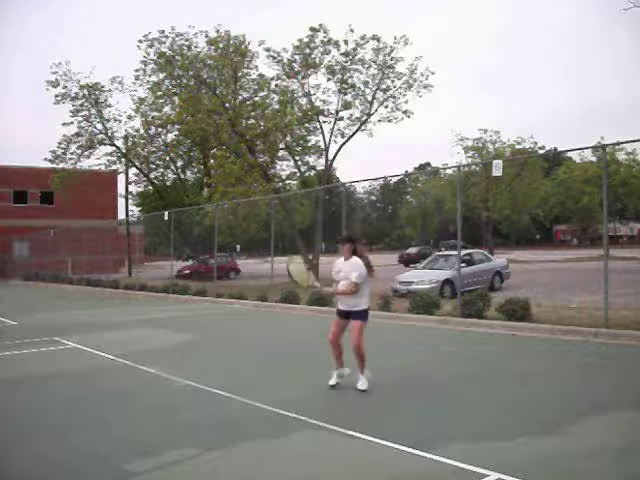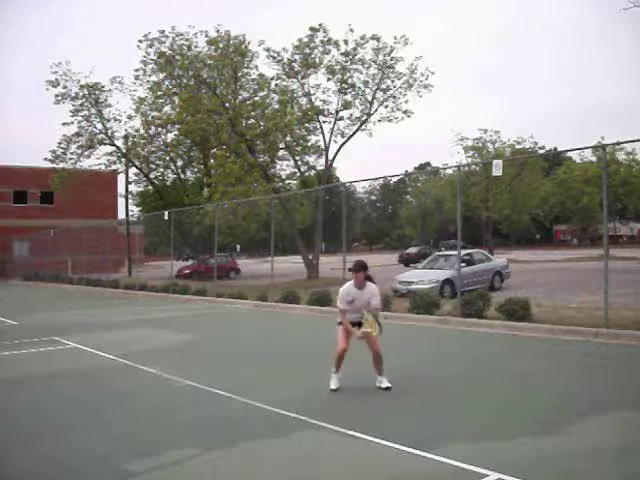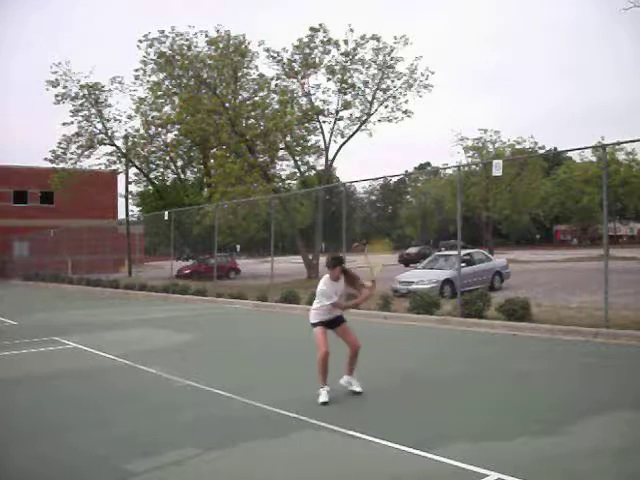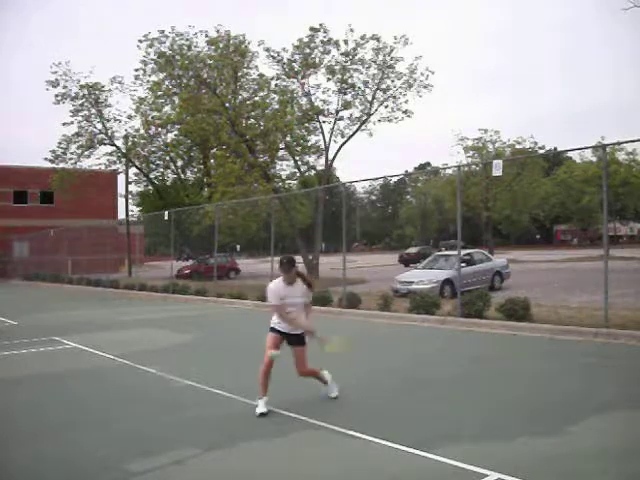
dt=0.4s
person 1, frame 1
left shoulder: (358, 265)
right shoulder: (338, 263)
left elbow: (353, 290)
right elbow: (337, 284)
left wrist: (333, 291)
right wrist: (334, 289)
left hip: (359, 308)
right hip: (343, 307)
left knee: (356, 345)
right knee: (333, 339)
left ankle: (362, 375)
right ankle: (340, 371)
person 1, frame 2
left shoulder: (373, 289)
right shoulder: (345, 290)
left elbow: (376, 312)
right elbow: (343, 314)
right wrist: (354, 332)
right hip: (347, 321)
left knee: (376, 350)
right knee: (342, 349)
left ankle: (380, 378)
right ankle: (336, 374)
person 1, frame 3
left shoulder: (344, 277)
right shoulder: (324, 287)
left elbow: (357, 286)
right elbow: (342, 306)
right wrist: (363, 297)
left hip: (335, 316)
right hip: (319, 317)
left knee: (356, 346)
right knee: (324, 351)
left ankle: (348, 378)
right ankle: (323, 388)
person 1, frame 4
left shoulder: (303, 285)
right shoulder: (274, 286)
left elbow: (306, 309)
right elbow: (281, 313)
left wrist: (306, 326)
right wrist: (303, 326)
left hip: (297, 330)
right hip: (278, 327)
left knee: (302, 371)
right knee: (268, 361)
left ankle: (325, 378)
right ankle: (262, 399)
